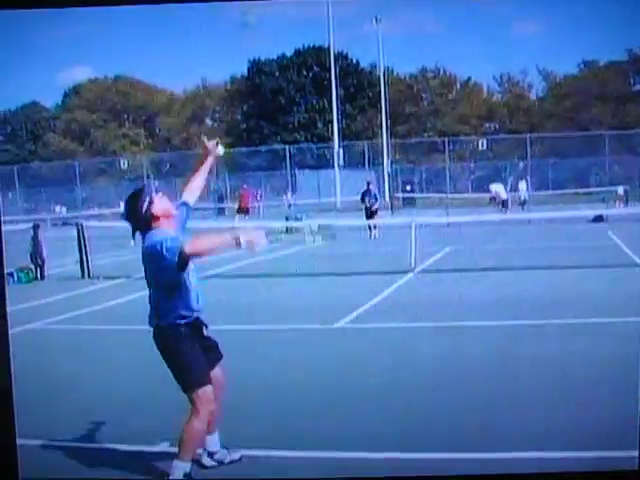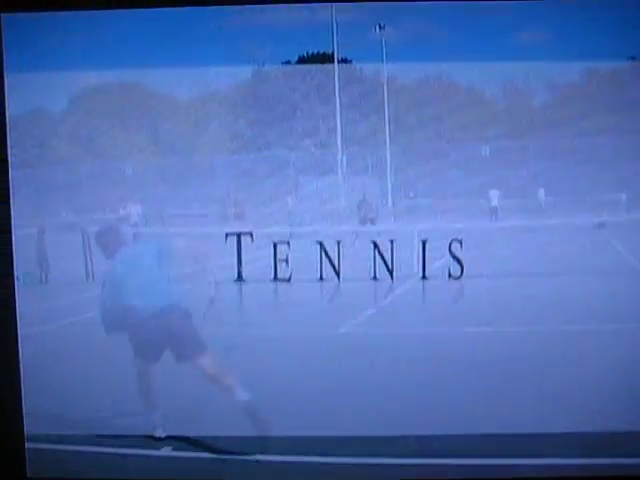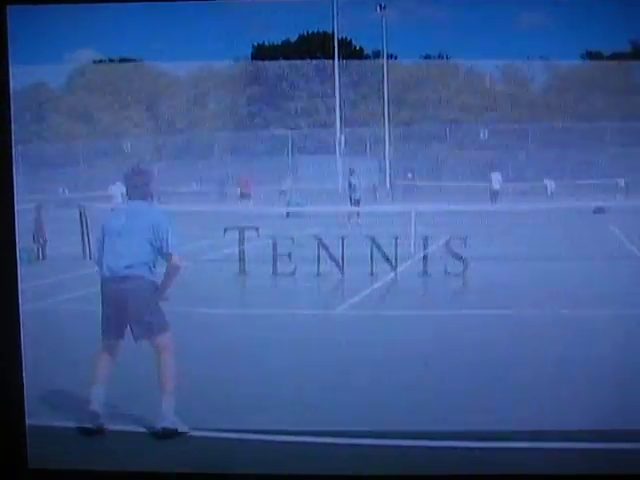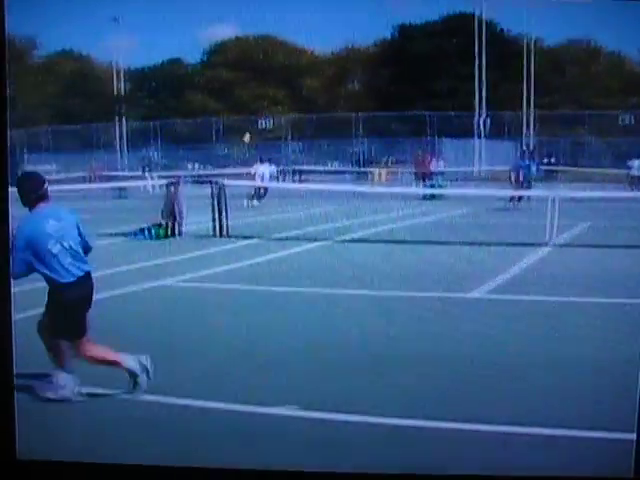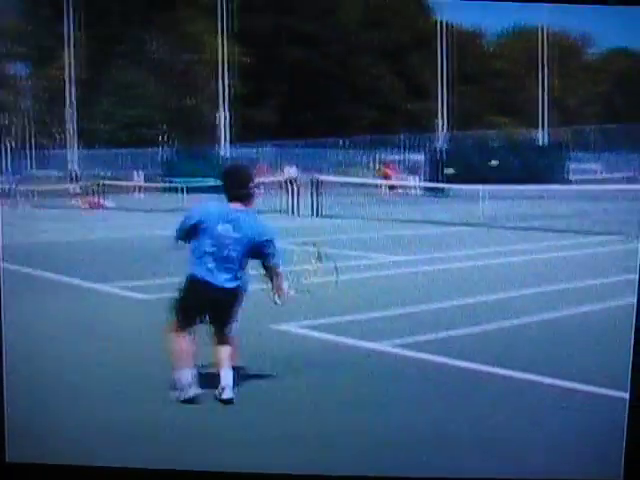
dt=1s
person 1, frame 1
left shoulder: (171, 228)
right shoulder: (159, 243)
left elbow: (189, 192)
right elbow: (192, 248)
left wrist: (208, 159)
right wrist: (236, 237)
left hip: (189, 325)
right hip: (175, 332)
left knee: (216, 384)
right knee: (204, 404)
left ankle: (212, 450)
person 1, frame 2
left shoulder: (110, 276)
right shoulder: (146, 249)
left elbow: (110, 323)
right elbow: (169, 253)
left wrist: (129, 324)
left hip: (144, 327)
right hip: (173, 317)
left knee: (143, 371)
right knee: (210, 369)
left ankle: (156, 427)
right ankle: (242, 398)
person 1, frame 3
left shoulder: (111, 218)
right shoulder: (156, 216)
left elbow: (100, 261)
right elbow: (174, 263)
right wrist: (161, 290)
left hip: (110, 288)
right hip: (139, 287)
left knee: (108, 349)
right knee: (165, 350)
left ankle: (96, 405)
right ankle: (167, 418)
person 1, frame 4
left shoulder: (24, 229)
right shoulder: (66, 214)
left elbow: (16, 271)
right elbow: (86, 247)
left hip: (66, 292)
right hip: (84, 283)
left knee: (83, 348)
right knee: (46, 329)
left ankle: (134, 363)
right ankle: (64, 383)
person 1, frame 5
left shoulder: (205, 211)
right shoulder: (259, 229)
left elbow: (181, 235)
right elbow: (271, 265)
right wrist: (278, 284)
left hip: (198, 285)
right hip: (230, 293)
left knee: (179, 331)
right knee: (223, 336)
left ankle: (187, 383)
right ankle: (226, 385)
